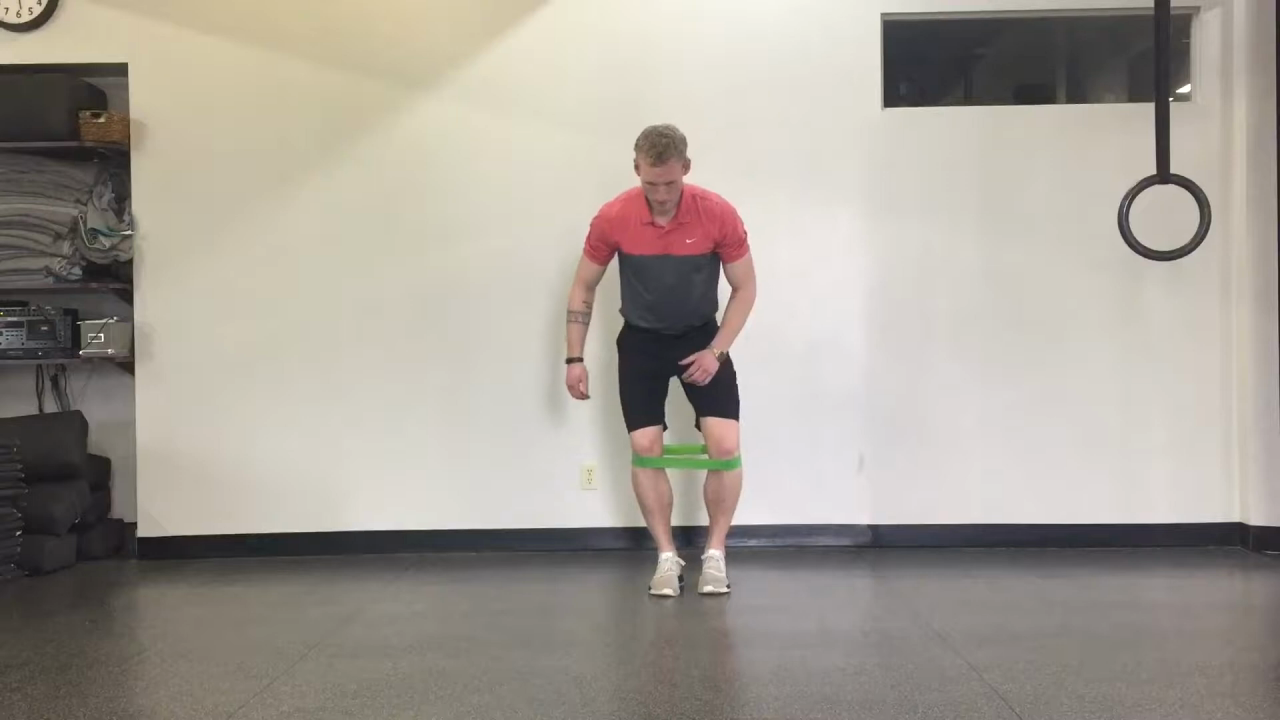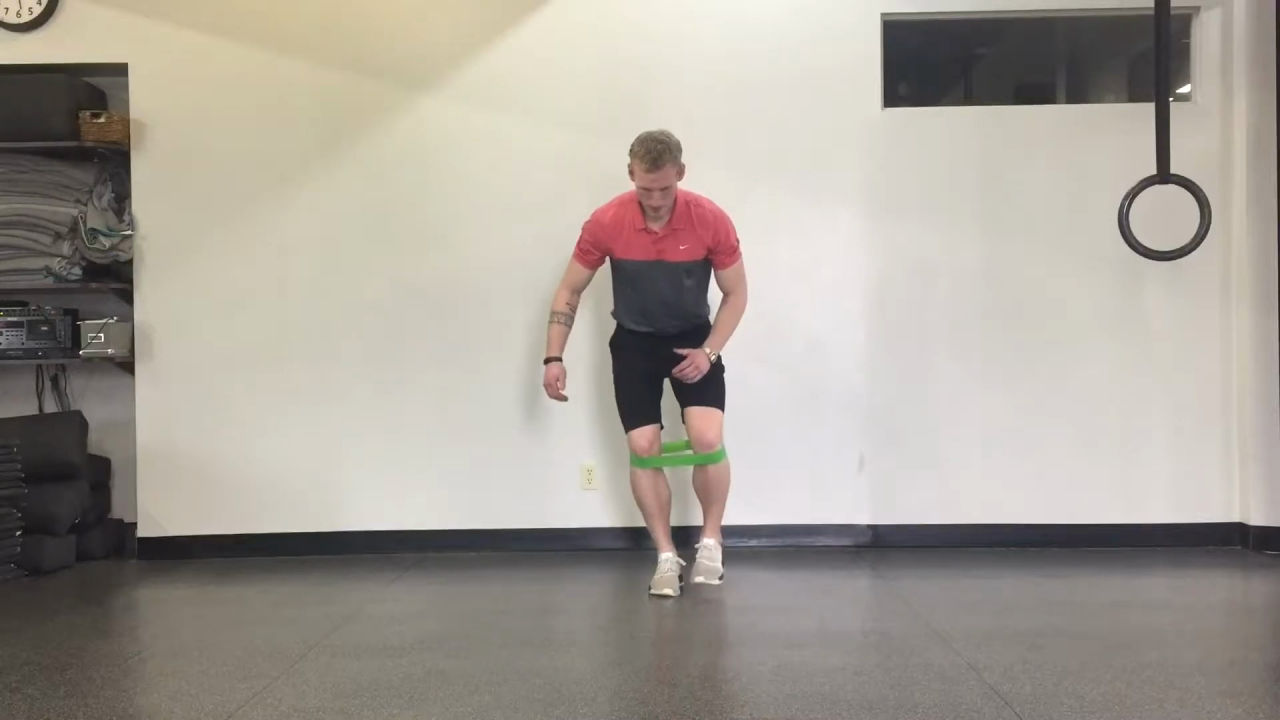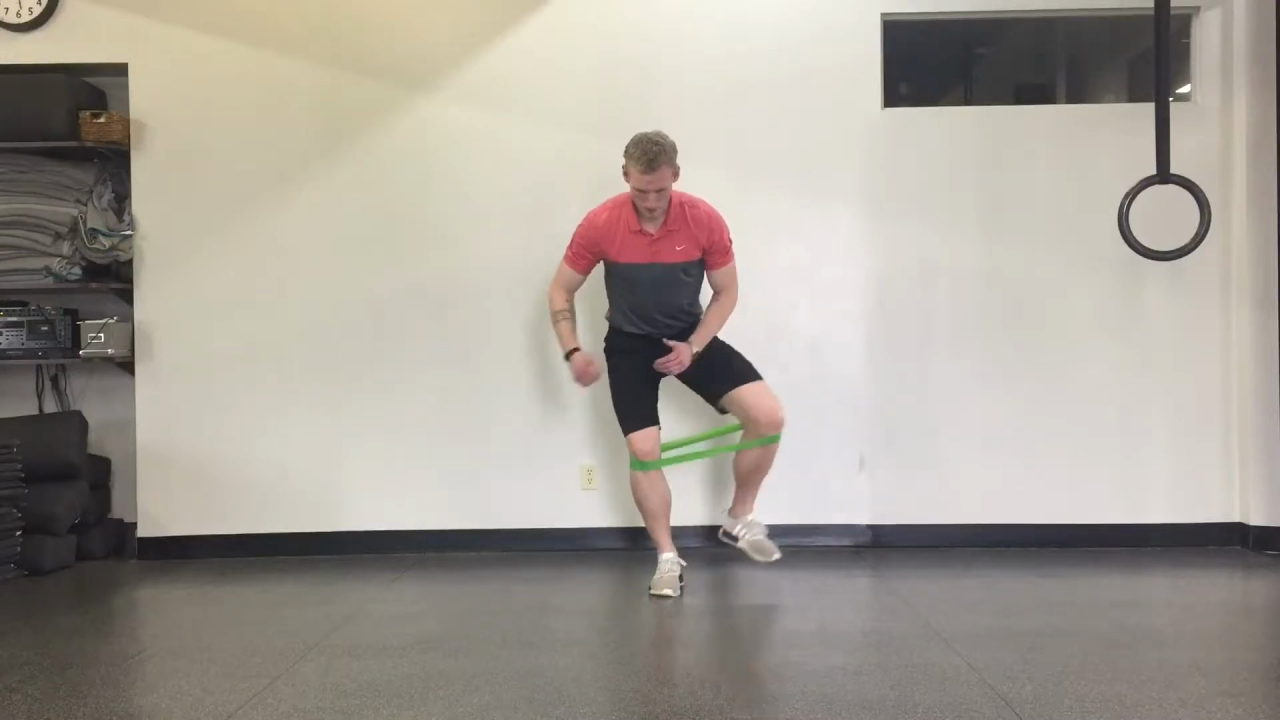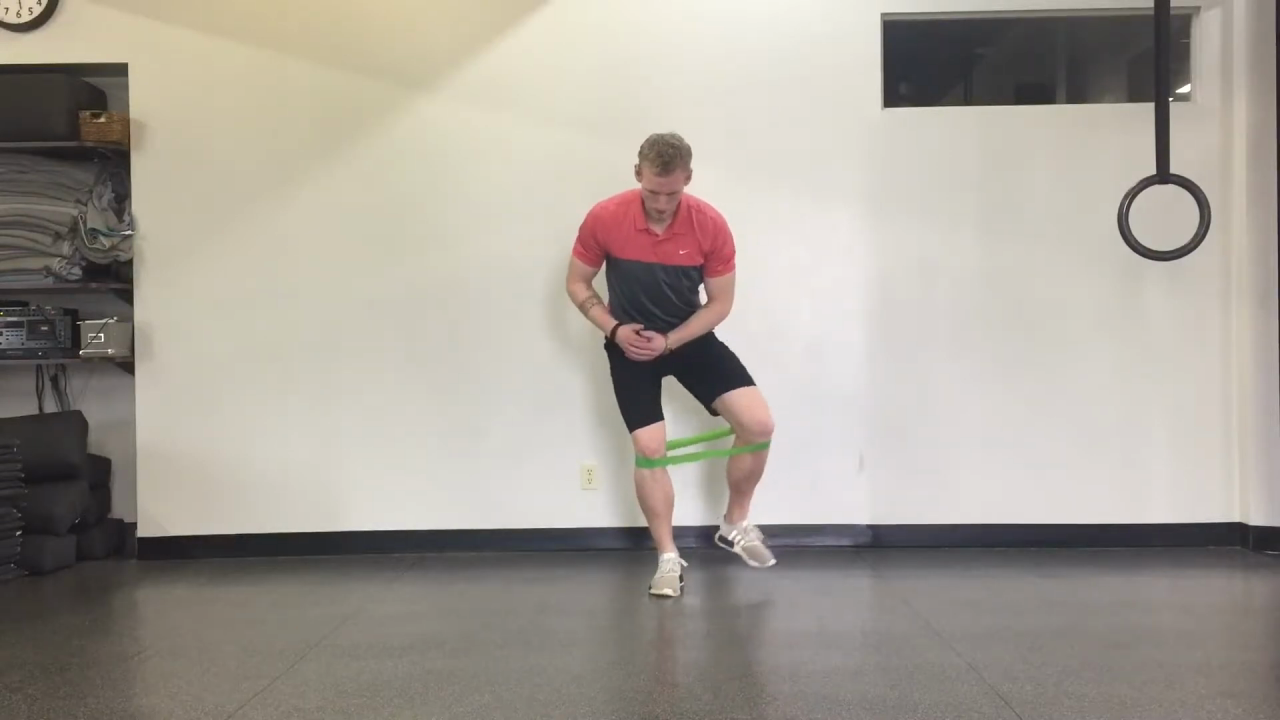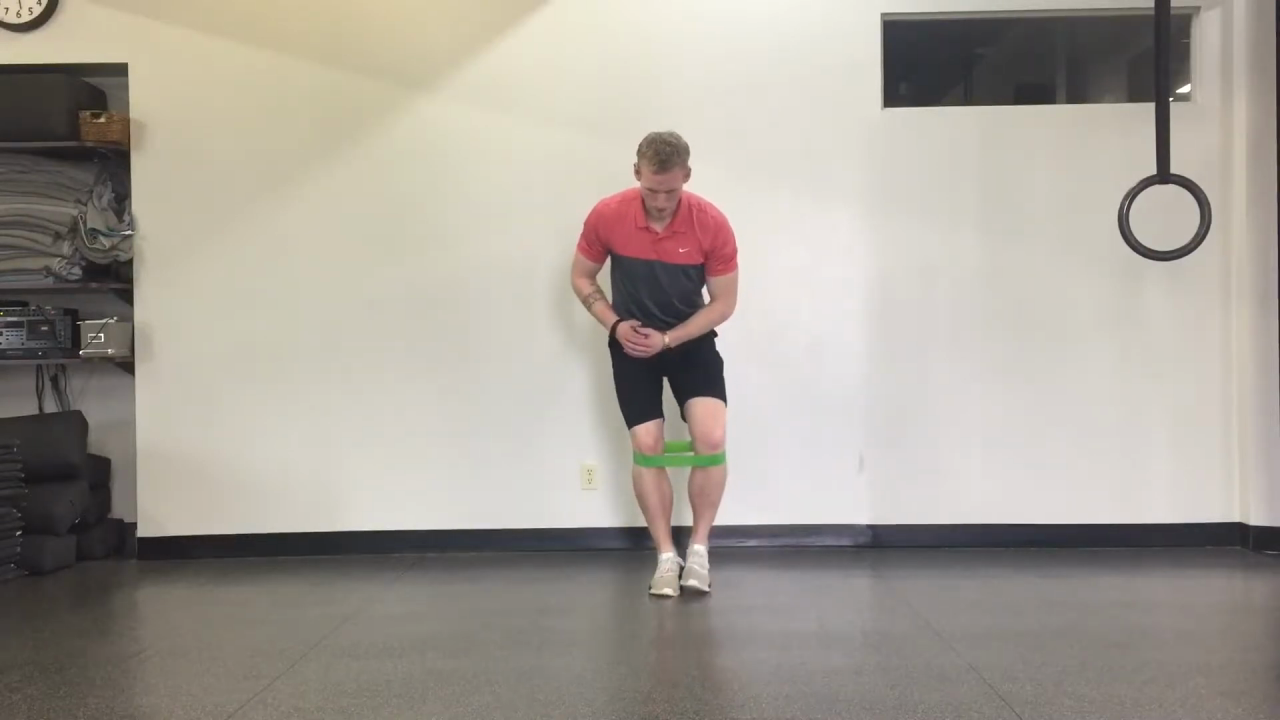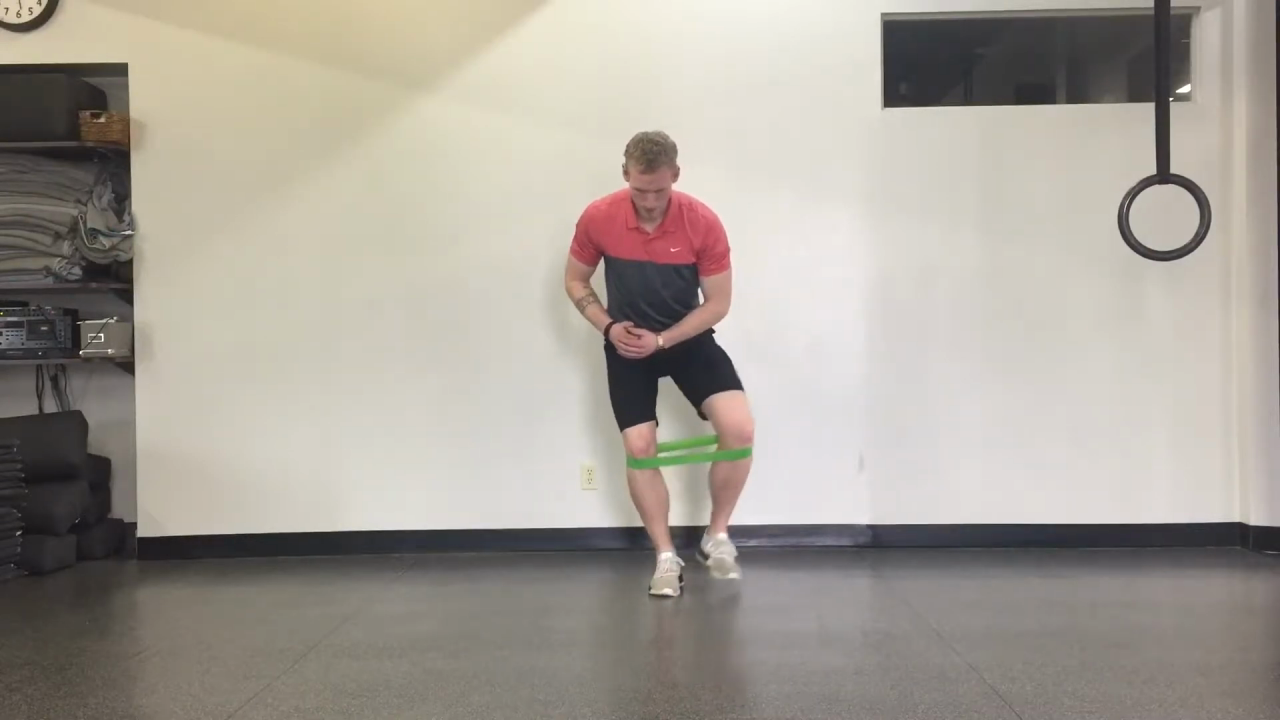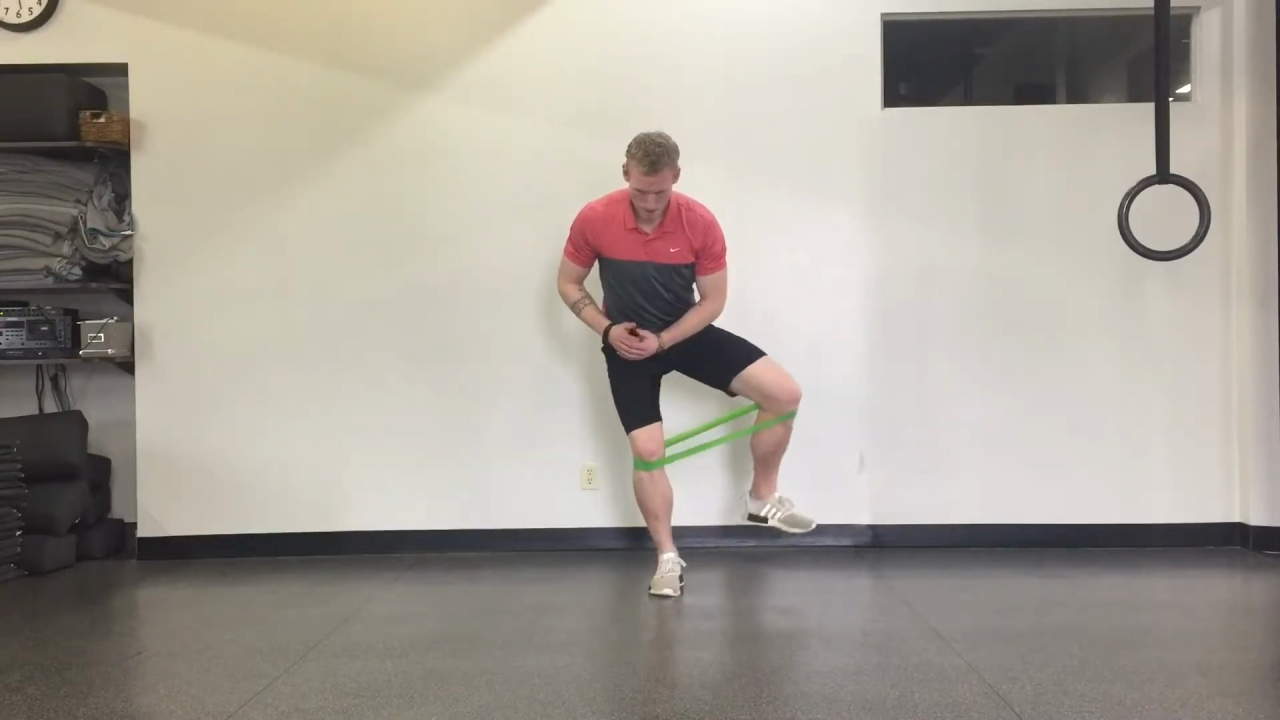
dt=0.7s
person 1, frame 1
left shoulder: (719, 214)
right shoulder: (612, 218)
left elbow: (744, 288)
right elbow: (584, 287)
left wrist: (716, 350)
right wrist: (575, 357)
left hip: (701, 338)
right hip: (641, 341)
left knee: (725, 445)
right knee: (645, 448)
left ankle: (715, 554)
right ankle: (667, 557)
person 1, frame 2
left shoulder: (711, 220)
right shoulder: (605, 223)
left elbow: (736, 293)
right elbow: (570, 290)
left wrist: (708, 351)
right wrist: (554, 357)
left hip: (692, 338)
right hip: (634, 342)
left knee: (707, 439)
right knee: (643, 447)
left ankle: (710, 542)
right ankle: (666, 557)
person 1, frame 3
left shoulder: (706, 220)
right shoulder: (598, 225)
left elbow: (727, 293)
right elbow: (560, 292)
left wrist: (693, 348)
right wrist: (573, 352)
left hip: (688, 336)
right hip: (628, 344)
left knee: (768, 416)
right knee: (644, 451)
left ankle: (740, 518)
right ankle: (667, 558)
person 1, frame 4
left shoulder: (711, 225)
right shoulder: (604, 218)
left elbow: (720, 302)
right elbow: (577, 283)
left wrist: (668, 341)
right wrist: (614, 329)
left hip: (690, 336)
right hip: (630, 342)
left knee: (758, 423)
right knee: (649, 449)
left ankle: (735, 524)
right ankle: (668, 558)
person 1, frame 5
left shoulder: (712, 223)
right shoulder: (607, 216)
left elbow: (724, 302)
right elbow: (581, 277)
left wrist: (667, 339)
right wrist: (614, 324)
left hip: (690, 340)
right hip: (632, 343)
left knee: (711, 438)
right knee: (647, 445)
left ankle: (698, 548)
right ankle: (665, 556)
person 1, frame 6
left shoulder: (703, 222)
right shoulder: (597, 218)
left elbow: (718, 303)
right elbow: (575, 281)
left wrist: (662, 340)
right wrist: (609, 326)
left hip: (688, 338)
right hip: (627, 345)
left knee: (739, 430)
right knee: (639, 448)
left ankle: (717, 537)
right ankle: (666, 558)
person 1, frame 7
left shoulder: (701, 222)
right shoulder: (594, 220)
left elbow: (713, 301)
right elbow: (568, 284)
left wrist: (661, 341)
right wrist: (607, 330)
left hip: (688, 332)
right hip: (628, 343)
left knee: (784, 392)
right knee: (647, 450)
left ankle: (763, 498)
right ankle: (667, 558)
